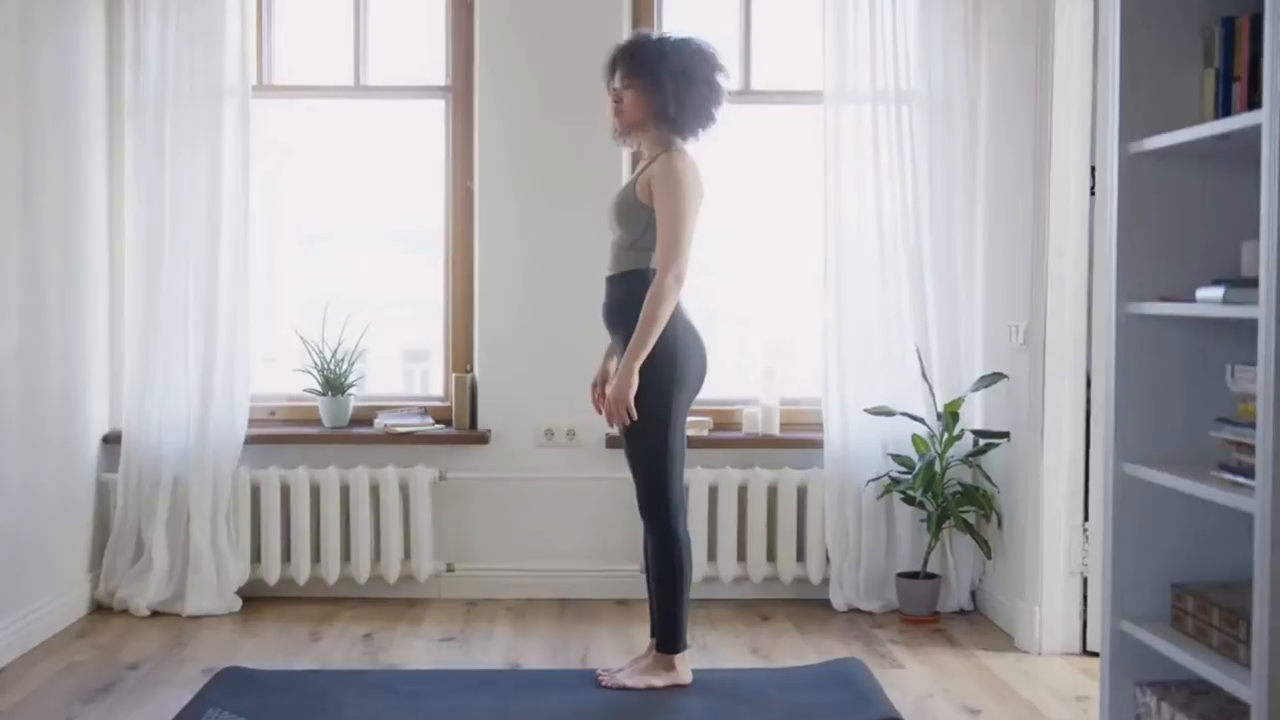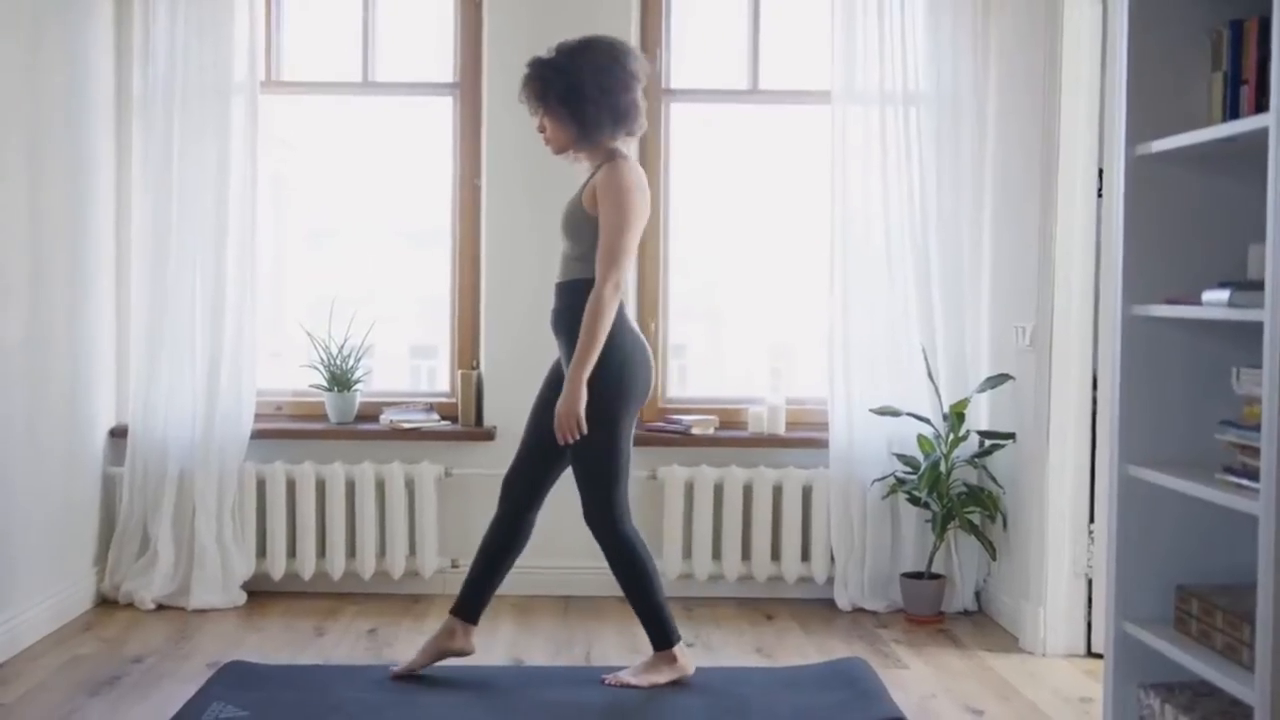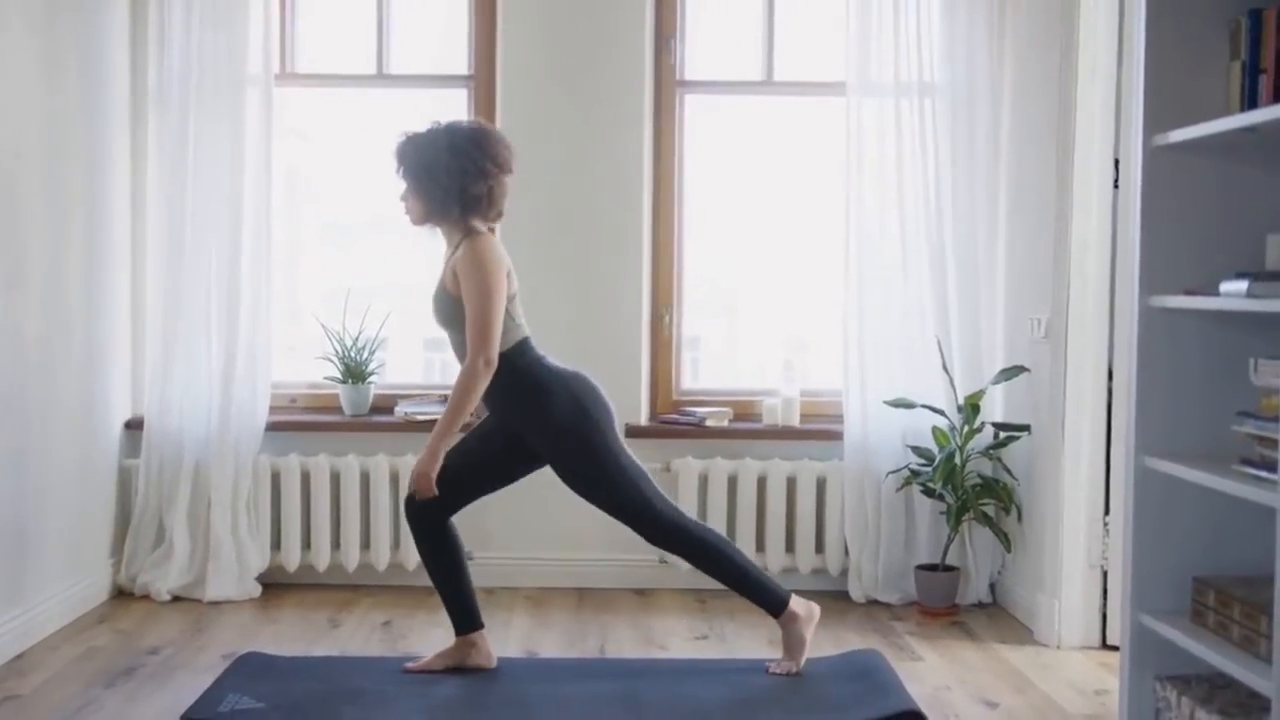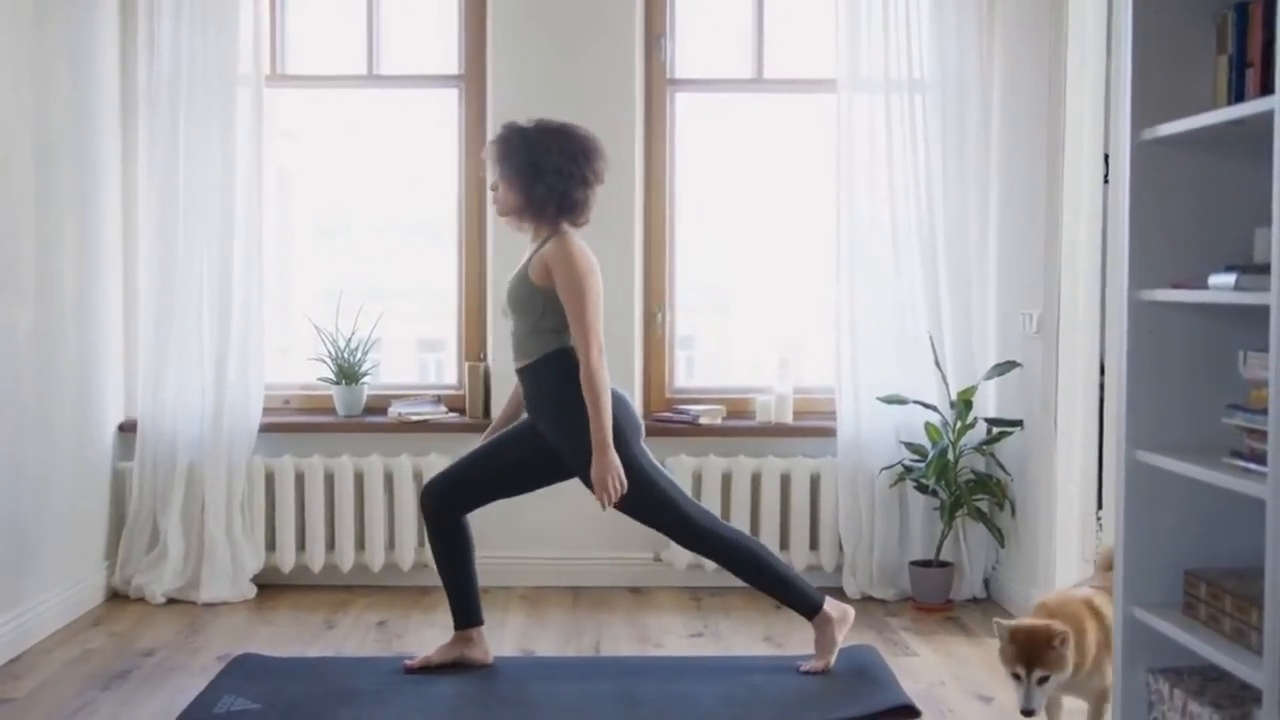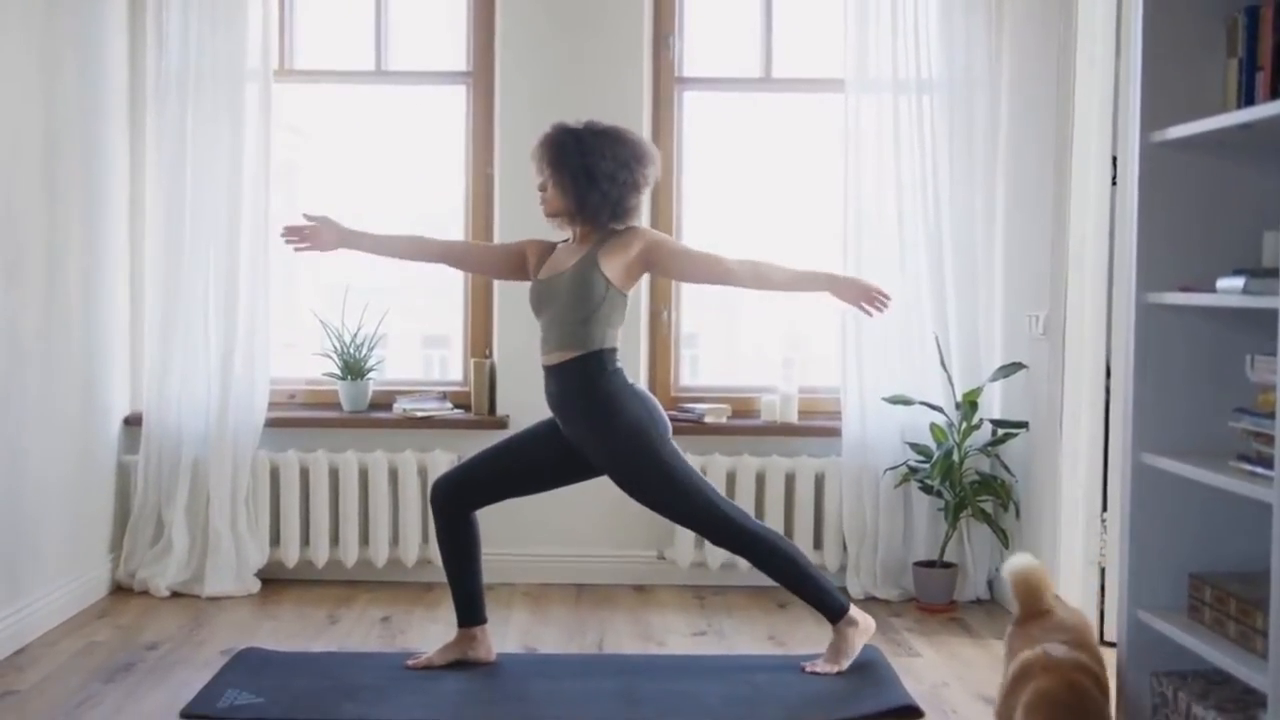
dt=1s
person 1, frame 1
left shoulder: (673, 165)
right shoulder: (649, 166)
left elbow: (669, 275)
left wrist: (631, 365)
right wrist: (610, 361)
left hip: (661, 353)
right hip: (644, 349)
left knee: (661, 507)
right knee: (654, 505)
left ankle: (672, 658)
right ankle: (659, 647)
person 1, frame 2
left shoulder: (619, 175)
right shoulder: (601, 174)
left elbow: (609, 286)
left wrist: (577, 382)
left hip: (605, 362)
right hip: (583, 356)
left knee: (605, 512)
right knee: (519, 493)
left ankle: (670, 653)
right ankle: (459, 629)
person 1, frame 3
left shoulder: (478, 252)
right shoulder: (464, 250)
left elbow: (482, 363)
right elbow: (483, 362)
left wrist: (434, 450)
right wrist: (446, 440)
left hip: (561, 412)
right hip: (526, 415)
left knee: (659, 522)
right knee: (422, 507)
left ankle: (790, 610)
right ankle: (470, 643)
person 1, frame 4
left shoulder: (565, 251)
right shoulder: (541, 253)
left elbow: (591, 354)
left wrist: (605, 450)
right wrist: (493, 434)
left hip: (584, 419)
right hip: (552, 423)
left knee: (694, 528)
right knee: (440, 497)
left ankle: (825, 613)
right ankle: (469, 639)
person 1, frame 5
left shoulder: (632, 245)
right shoulder: (540, 255)
left elbow: (735, 270)
right elbow: (440, 251)
left wrist: (830, 282)
right wrist: (347, 237)
left hip: (617, 416)
right hip: (573, 424)
left knee: (723, 523)
right knee: (451, 494)
left ankle: (848, 620)
right ankle: (473, 637)
